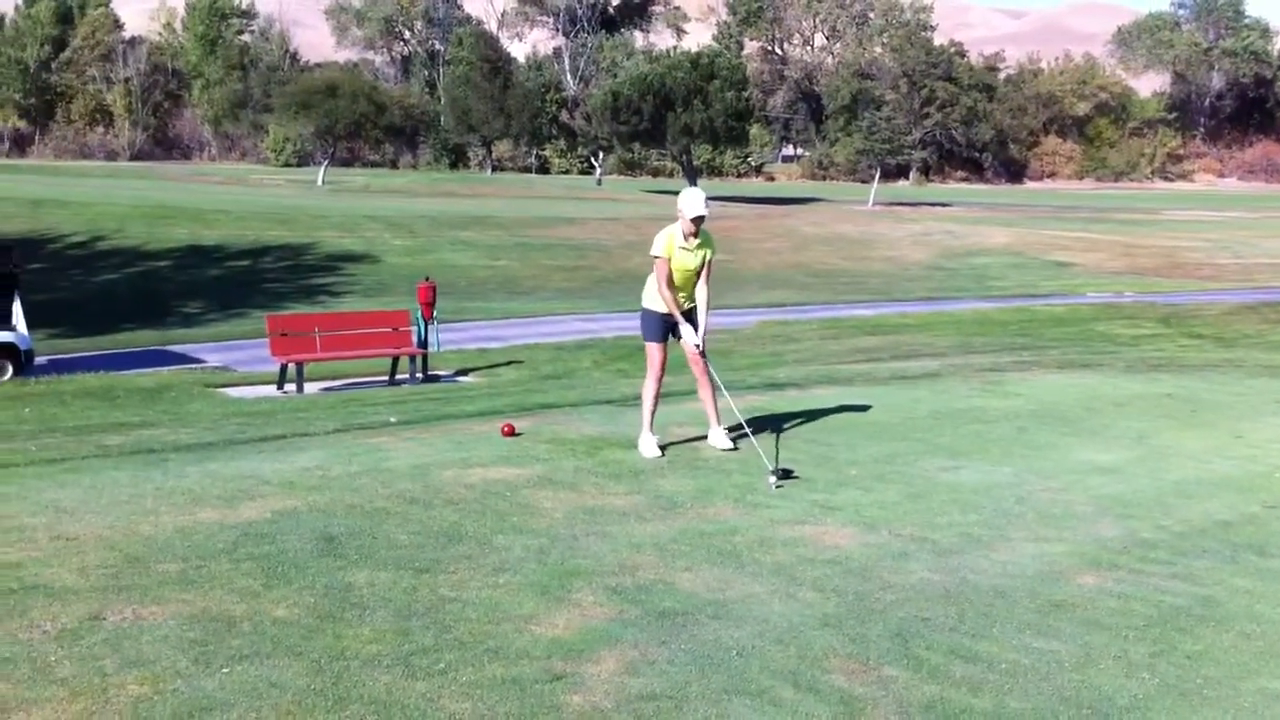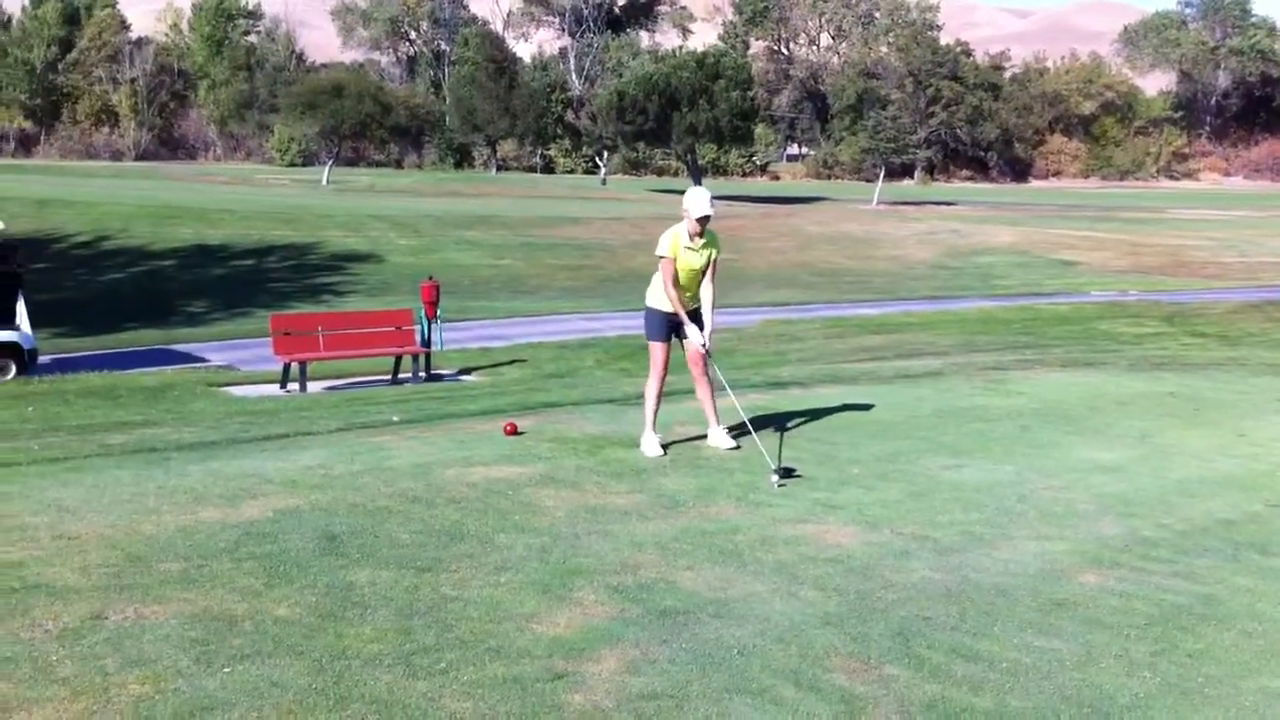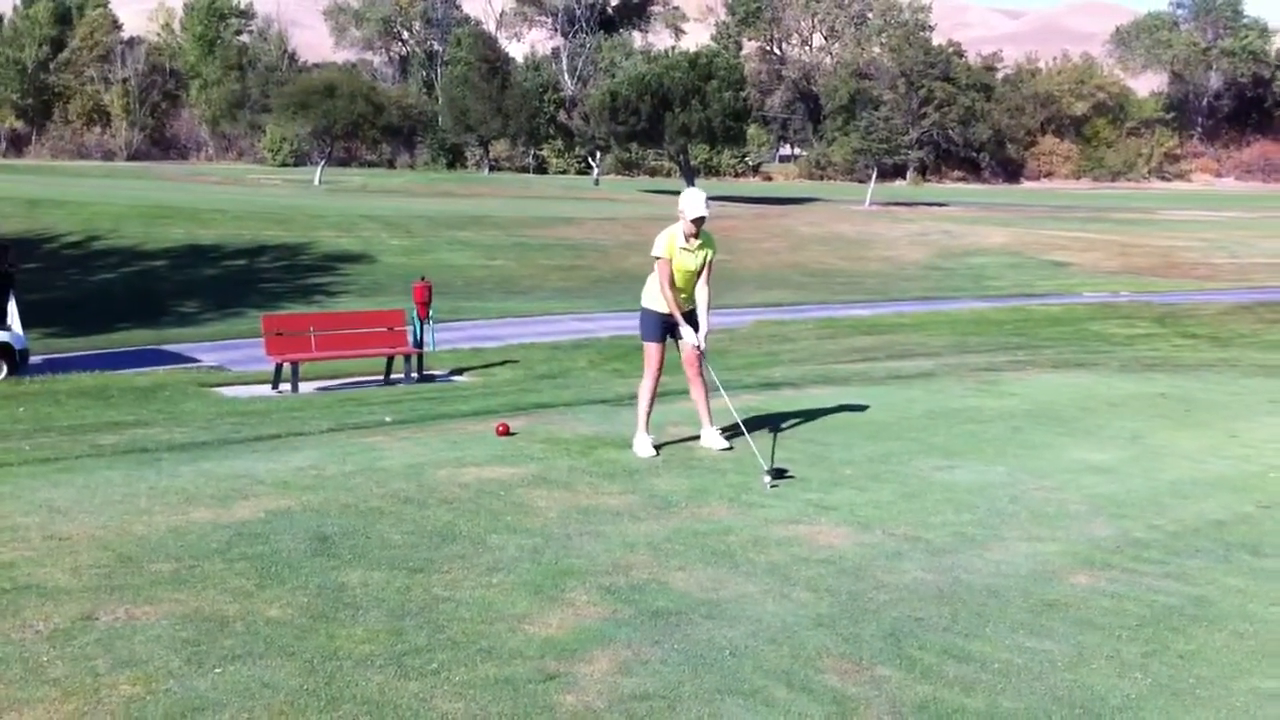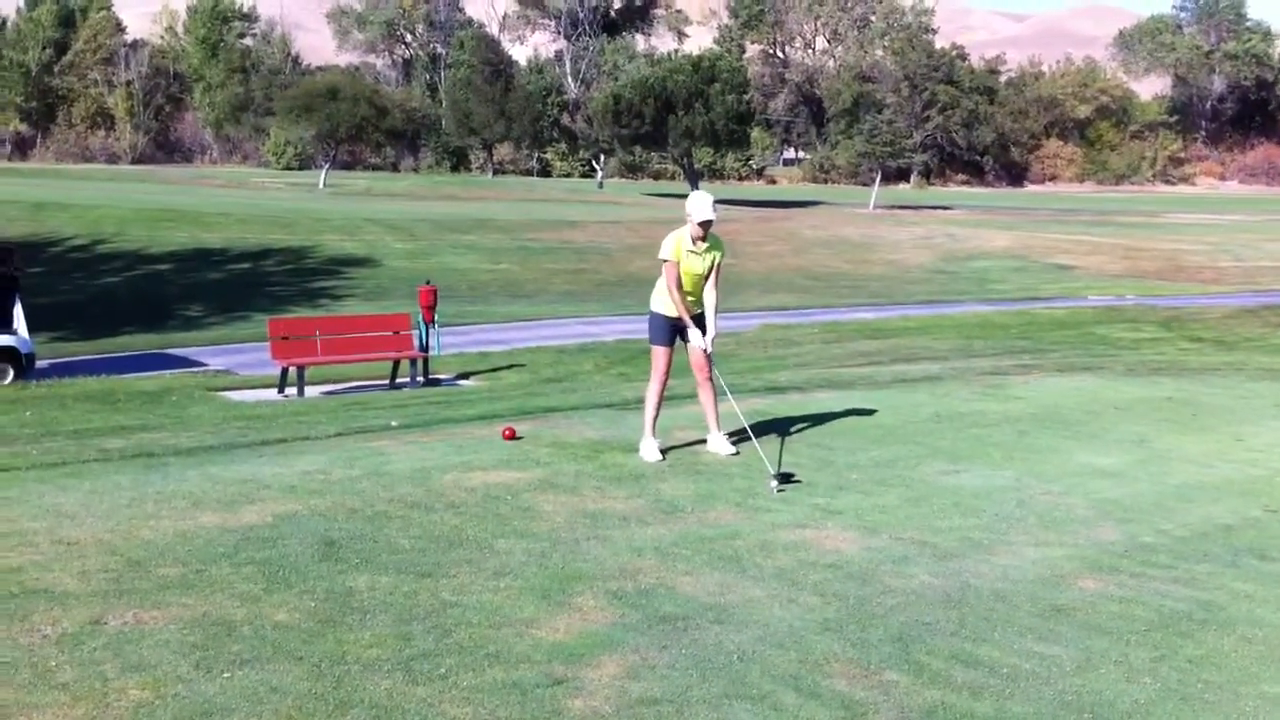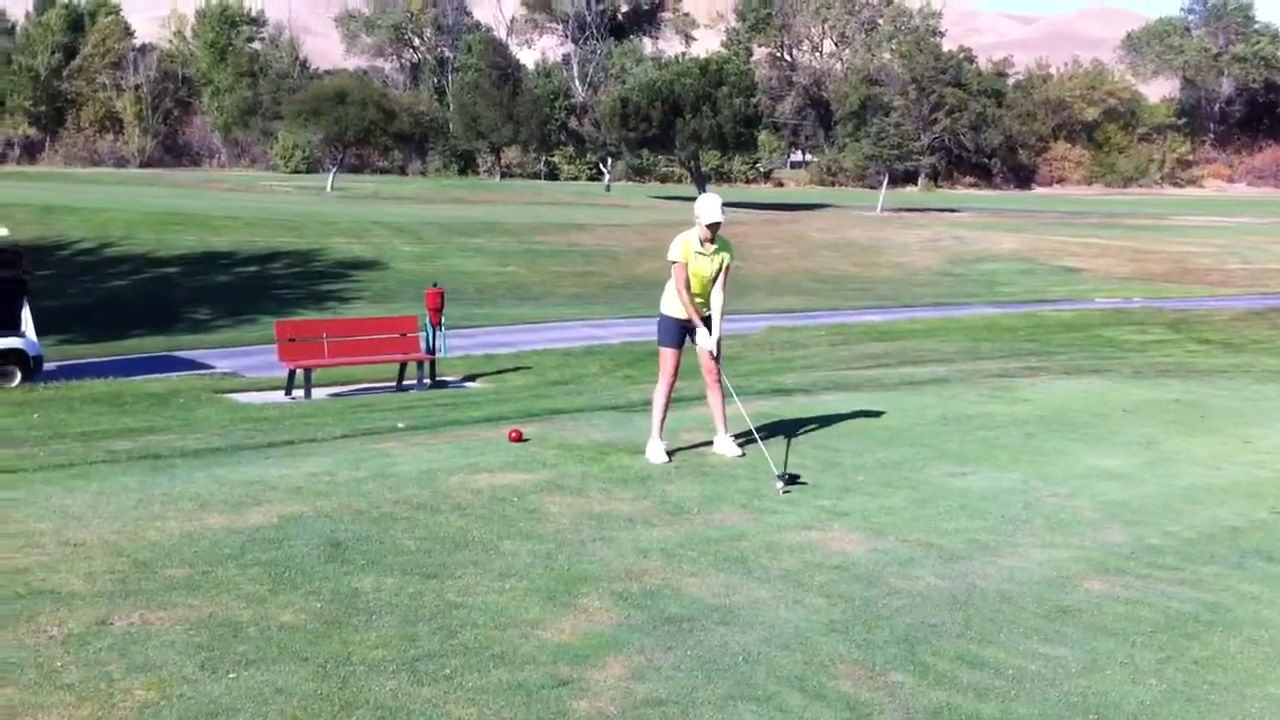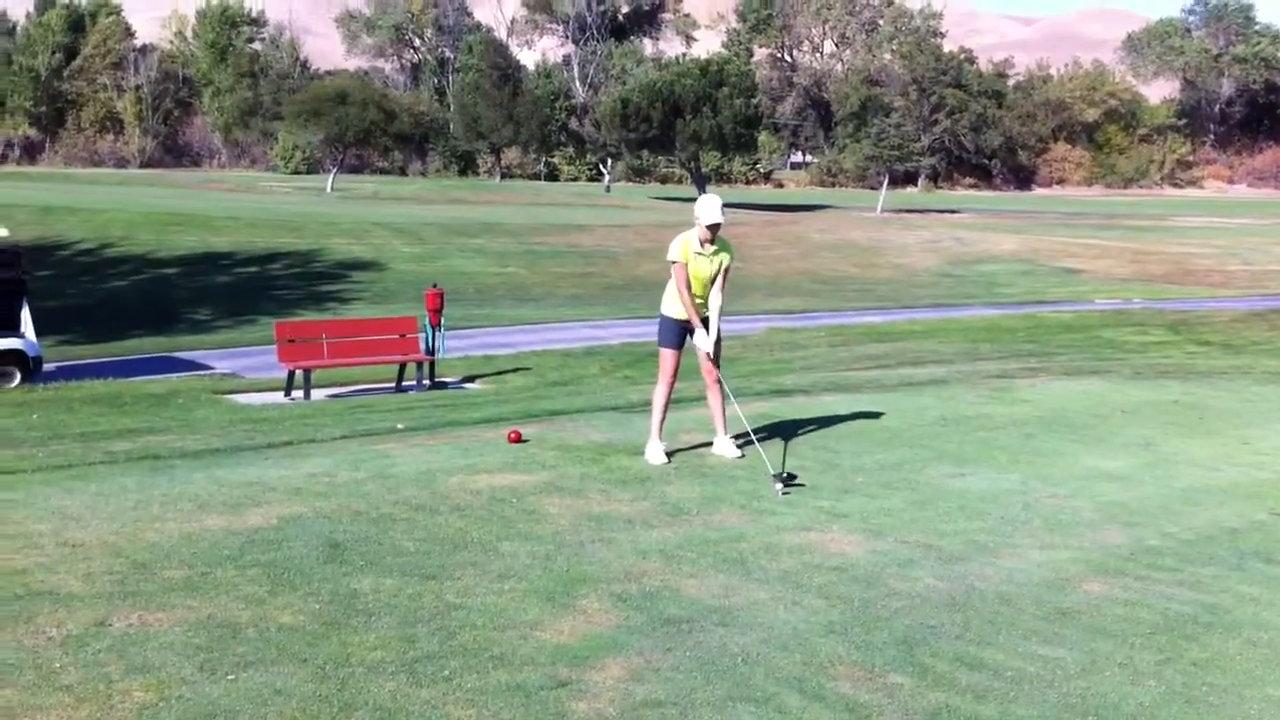
dt=0.1s
person 1, frame 1
left shoulder: (707, 242)
right shoulder: (665, 239)
left elbow: (702, 285)
right elbow: (663, 287)
left wrist: (701, 325)
right wrist: (682, 324)
left hip: (687, 309)
right hip: (657, 309)
left knee: (700, 368)
right knee: (656, 371)
left ankle: (715, 429)
right ankle: (647, 435)
person 1, frame 2
left shoulder: (712, 241)
right shoulder: (670, 239)
left elbow: (707, 284)
right elbow: (669, 287)
left wrist: (708, 324)
right wrist: (687, 324)
left hip: (691, 308)
right hip: (661, 308)
left knee: (700, 368)
right knee: (659, 370)
left ankle: (715, 430)
right ankle: (649, 434)
person 1, frame 3
left shoulder: (708, 242)
right shoulder: (666, 240)
left elbow: (702, 286)
right elbow: (665, 288)
left wrist: (703, 325)
right wrist: (682, 325)
left hip: (686, 309)
right hip: (656, 309)
left knee: (695, 369)
right knee: (653, 371)
left ankle: (707, 431)
right ankle: (642, 435)
person 1, frame 4
left shoulder: (716, 246)
right shoulder: (673, 242)
left elbow: (711, 289)
right elbow: (673, 290)
left wrist: (711, 329)
right wrist: (691, 328)
left hip: (696, 313)
right hip: (665, 313)
left knee: (704, 373)
right knee: (660, 375)
left ankle: (715, 435)
right ankle: (648, 439)
person 1, frame 5
left shoulder: (725, 248)
right shoulder: (681, 244)
left elbow: (718, 291)
right elbow: (682, 291)
left wrist: (716, 331)
right wrist: (699, 329)
left hip: (704, 315)
right hip: (675, 315)
left knee: (713, 375)
right knee: (668, 377)
left ankle: (721, 437)
right ankle: (655, 441)
person 1, frame 6
left shoulder: (725, 250)
right shoulder: (681, 244)
left elbow: (717, 293)
right elbow: (683, 292)
left wrist: (712, 333)
right wrist: (698, 329)
left hip: (706, 317)
right hip: (675, 316)
left knee: (713, 376)
right knee: (667, 378)
left ankle: (721, 438)
right ankle: (654, 442)
